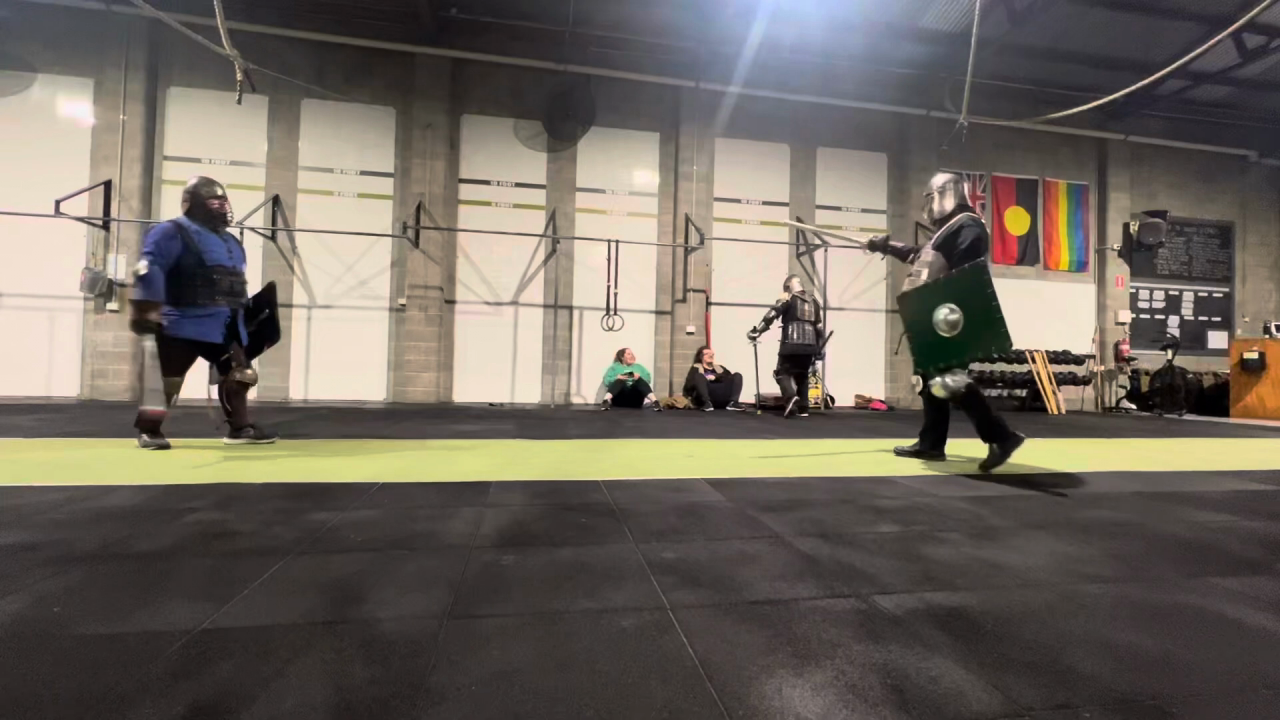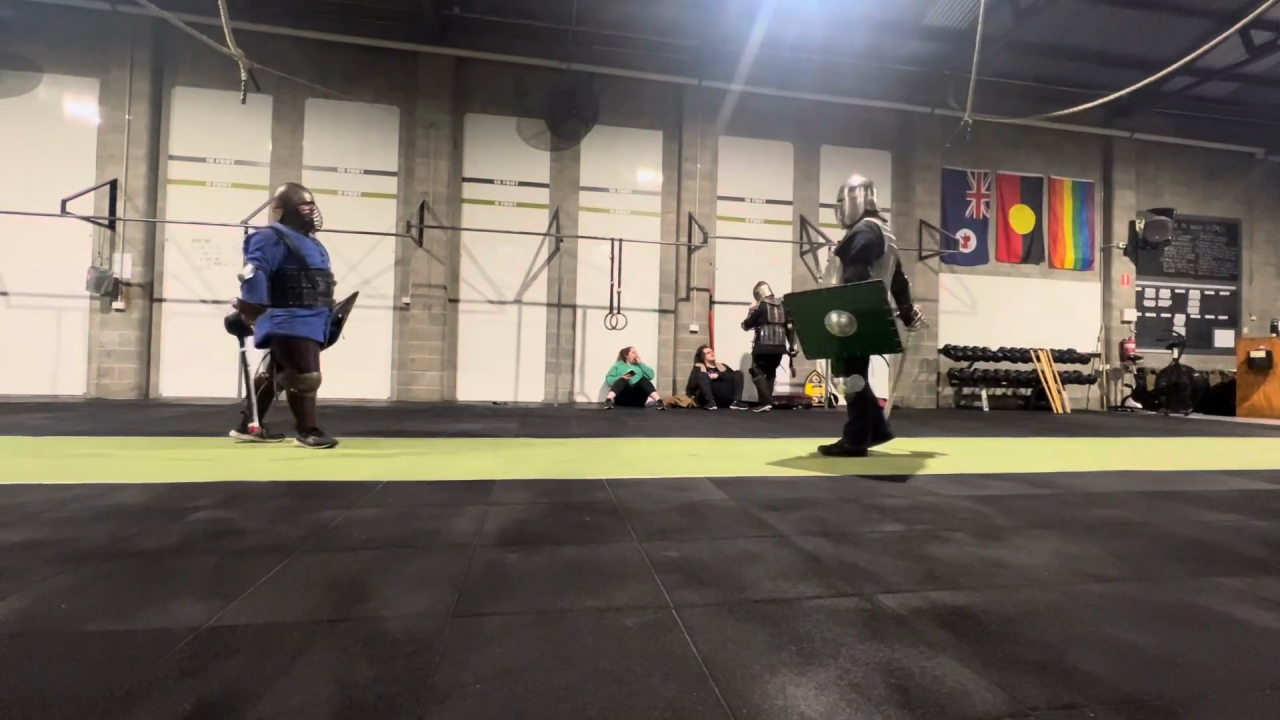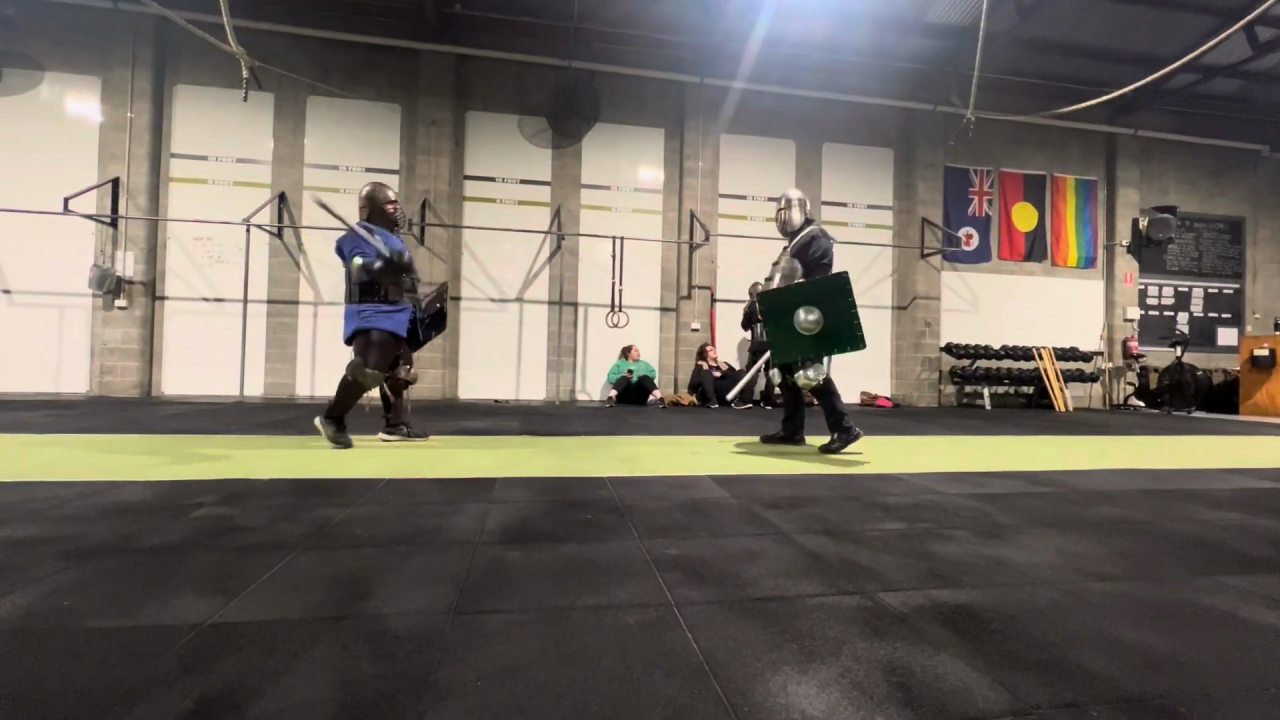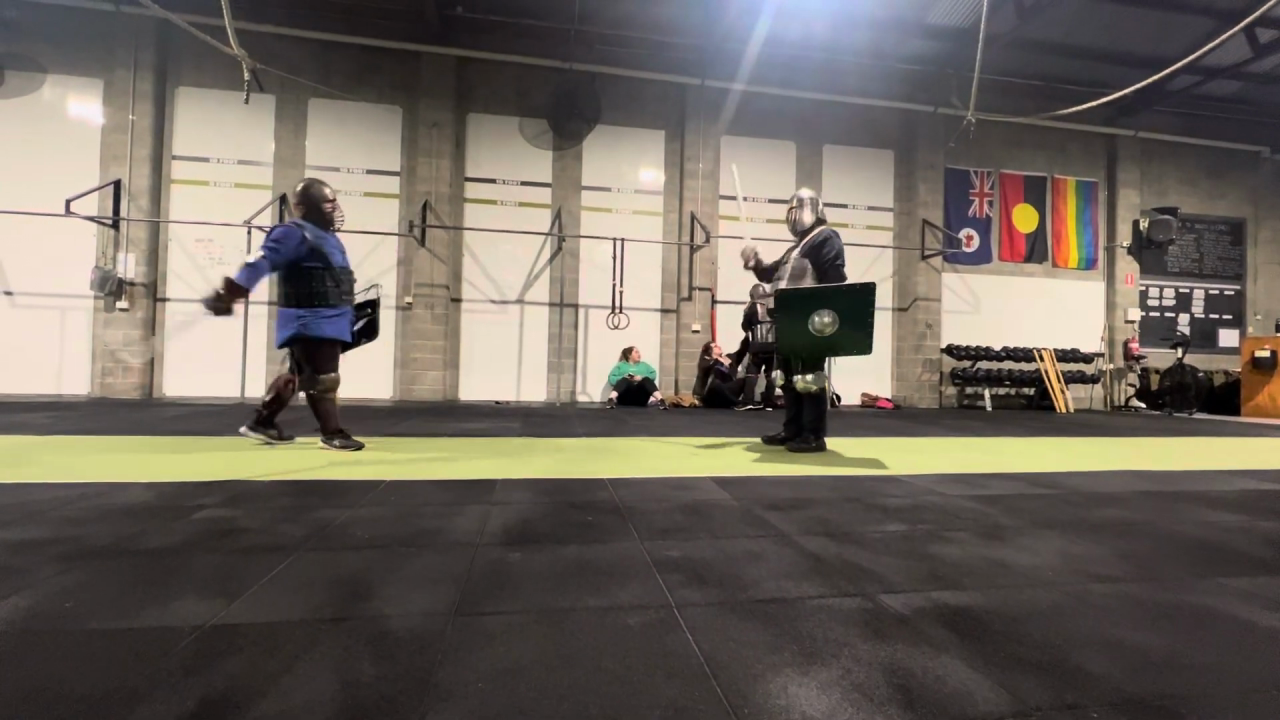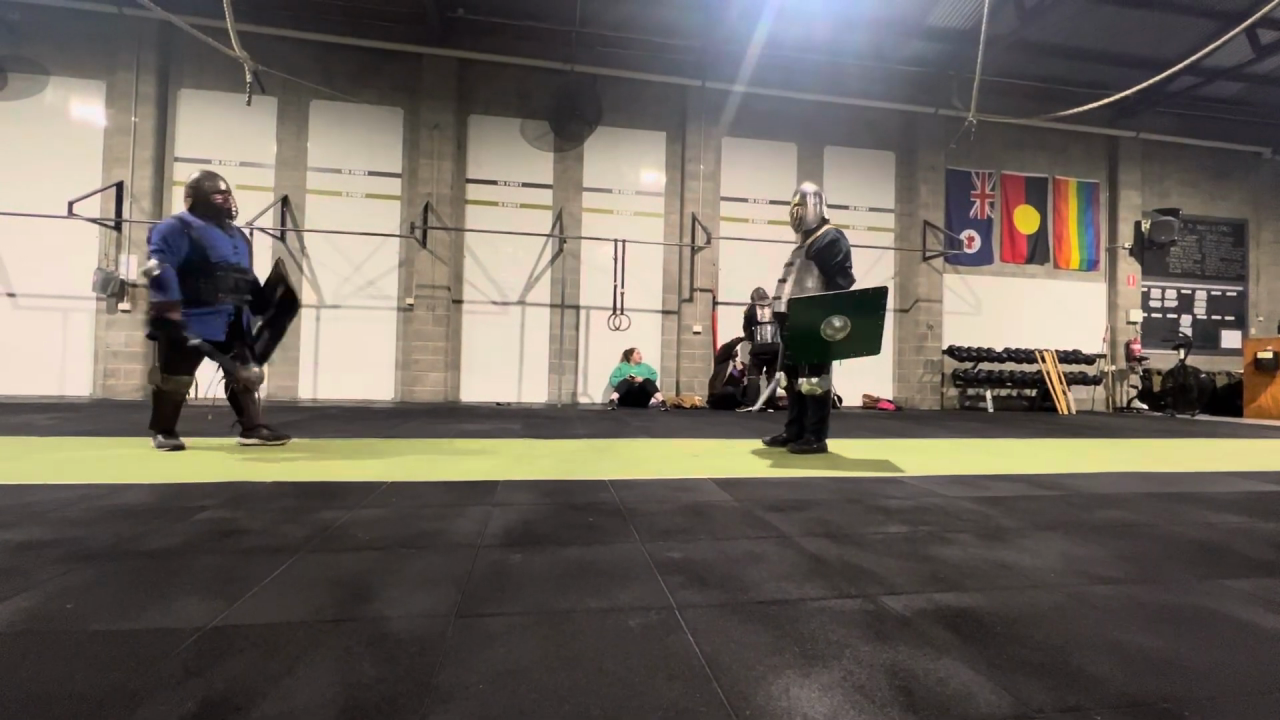
dt=1s
person 1, frame 1
left shoulder: (968, 226)
right shoulder: (949, 229)
right elbow: (918, 254)
right wrist: (886, 246)
left knee: (949, 379)
right knee: (930, 380)
left ankle: (1001, 437)
right ankle: (931, 443)
person 1, frame 2
left shoulder: (865, 230)
right shoulder: (879, 231)
left elbow: (856, 276)
right elbow: (897, 278)
right wrist: (907, 311)
left knee: (851, 376)
right knee: (853, 375)
left ankle: (855, 440)
right ankle: (877, 428)
person 1, frame 3
left shoulder: (815, 238)
right shoulder: (793, 244)
left elbow: (820, 279)
right knee: (786, 376)
left ankle: (843, 428)
right ankle: (792, 430)
person 1, frame 4
left shoulder: (825, 238)
right shoulder: (797, 246)
left elbow: (835, 279)
right elbow: (776, 275)
right wrist: (755, 263)
left knee: (809, 376)
right knee: (788, 377)
left ankle: (814, 436)
right ankle: (792, 430)
person 1, frame 5
left shoulder: (831, 238)
right shoulder: (803, 242)
left elbow: (841, 280)
right wrist: (784, 319)
left knee: (813, 378)
right knee: (792, 377)
left ankle: (816, 437)
right ankle: (794, 431)
person 2, frame 1
left shoulder: (229, 241)
right shoulder: (173, 232)
left elbow: (237, 282)
right elbow: (149, 269)
left wrist: (246, 313)
right wrist: (148, 307)
left hip: (224, 324)
right hip: (185, 319)
left knee: (238, 372)
right knee: (168, 376)
left ankle: (241, 429)
right ankle: (148, 431)
person 2, frame 2
left shoulder: (310, 242)
right shoulder: (273, 238)
left elbow: (319, 283)
right elbow: (253, 273)
left wrist: (329, 316)
right wrist: (248, 310)
left hip: (309, 321)
right hip: (289, 320)
left knee: (276, 374)
right knee: (304, 374)
left ankle: (248, 426)
right ankle: (308, 431)
person 2, frame 3
left shoulder: (392, 238)
right shoulder: (362, 234)
right elbow: (359, 267)
left wrist: (414, 313)
right wrist: (384, 266)
left hip: (397, 318)
right hip: (373, 316)
left knee: (400, 372)
right knee: (369, 369)
left ankle: (396, 426)
right ankle: (332, 418)
person 2, frame 4
left shoulder: (324, 235)
right shoulder: (294, 233)
right elbow: (261, 262)
left wrist: (347, 309)
right wrist: (231, 291)
left hip: (327, 320)
right hip: (311, 320)
left knee: (300, 375)
right knee: (323, 377)
left ankle: (261, 423)
right ankle: (333, 434)
person 2, frame 5
left shoulder: (236, 235)
right shoulder: (177, 228)
left elbow: (244, 277)
right elbow: (161, 270)
right wrist: (165, 310)
left hip: (229, 321)
right hip: (188, 319)
right knee: (173, 379)
left ankle: (252, 428)
right ankle: (163, 432)
